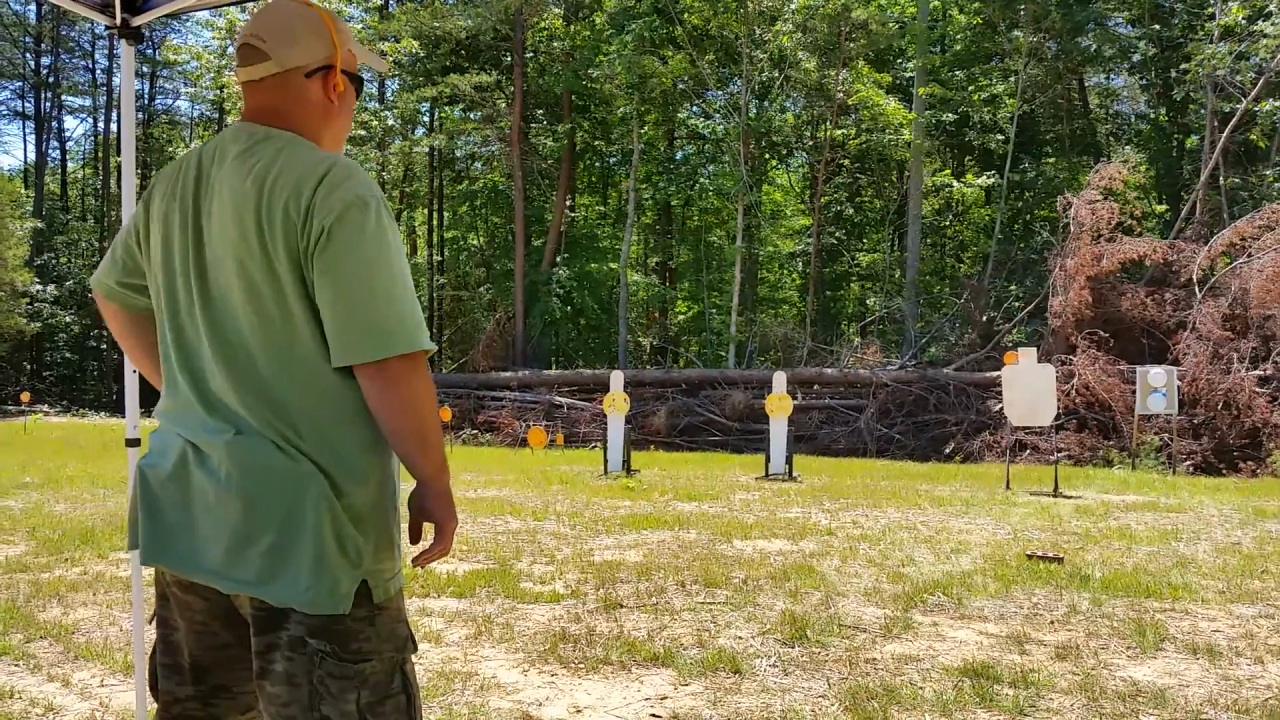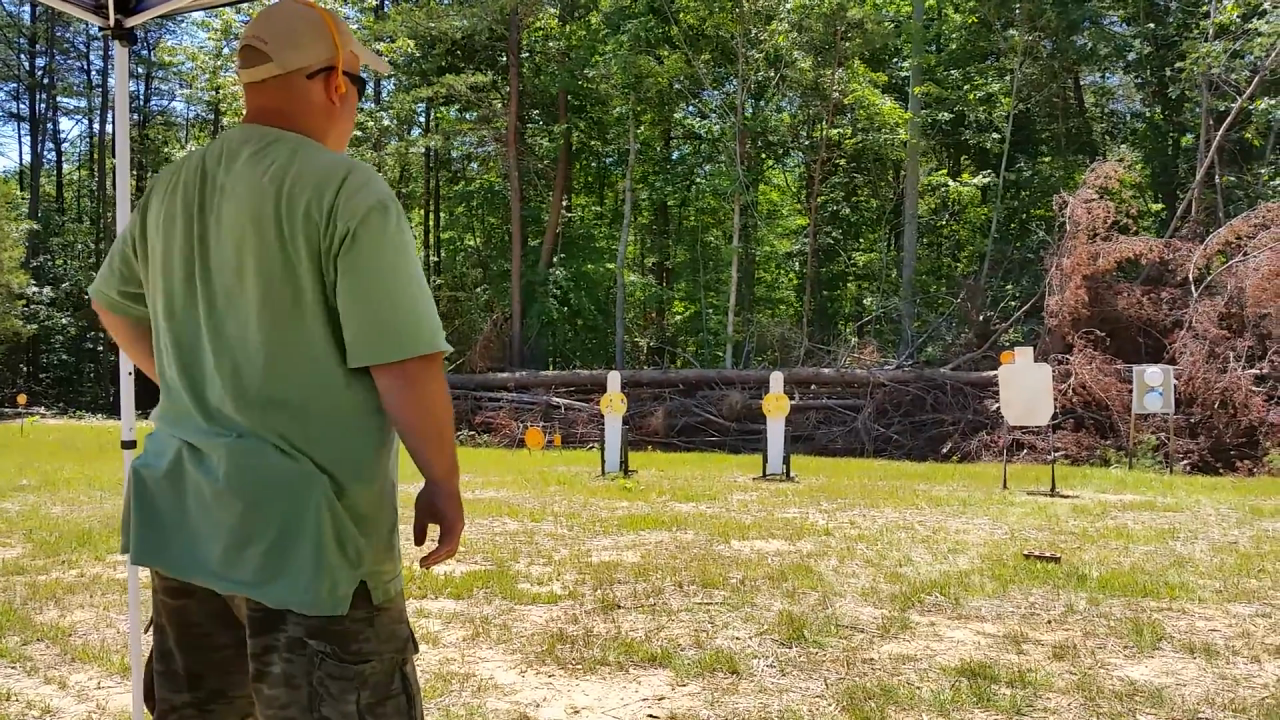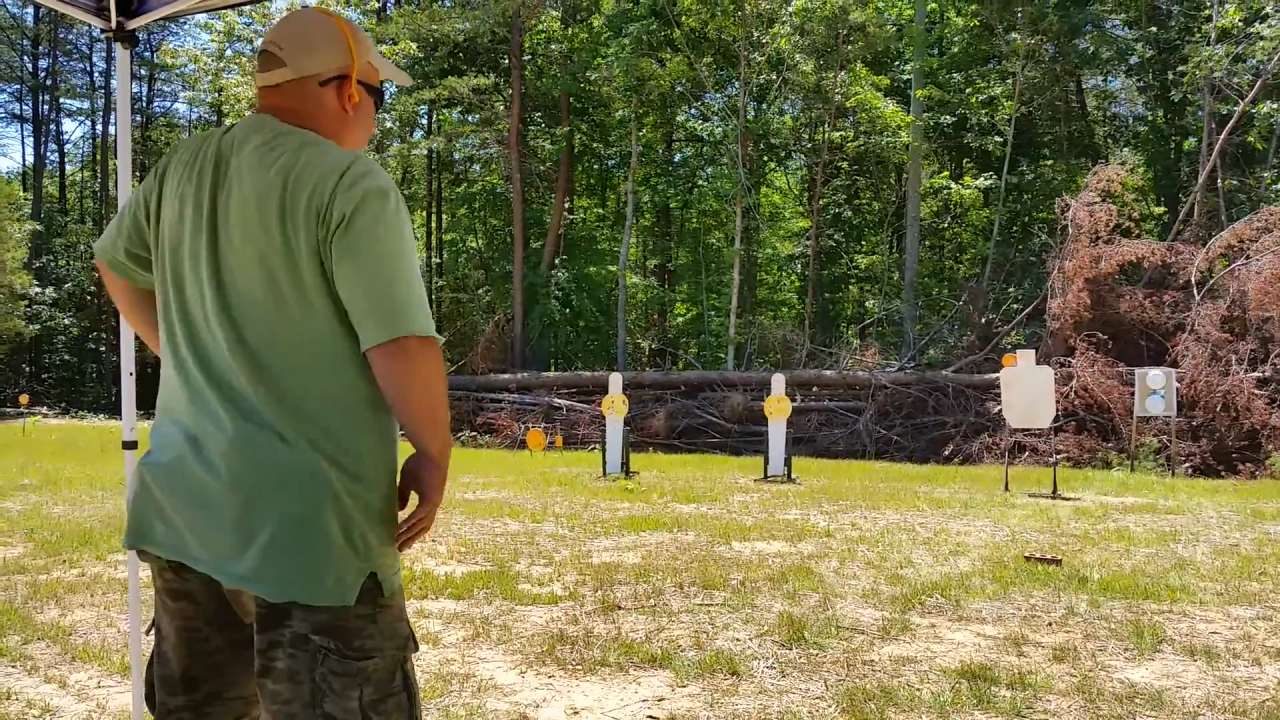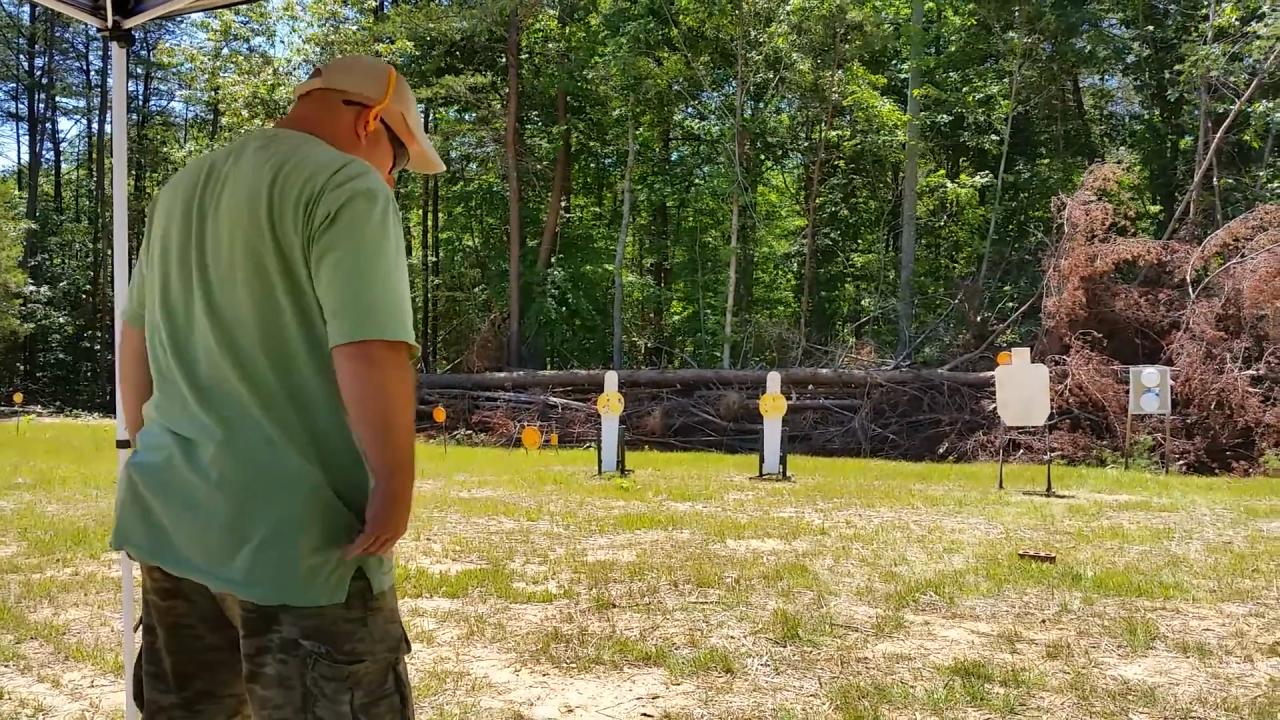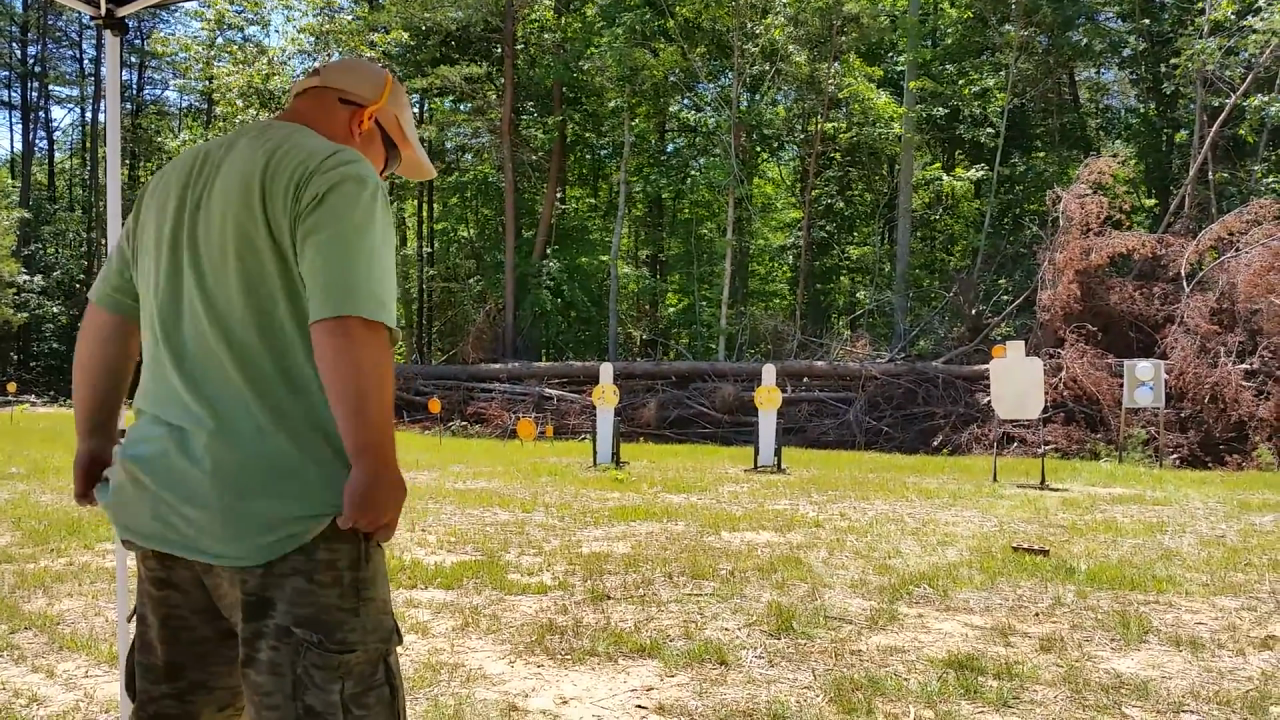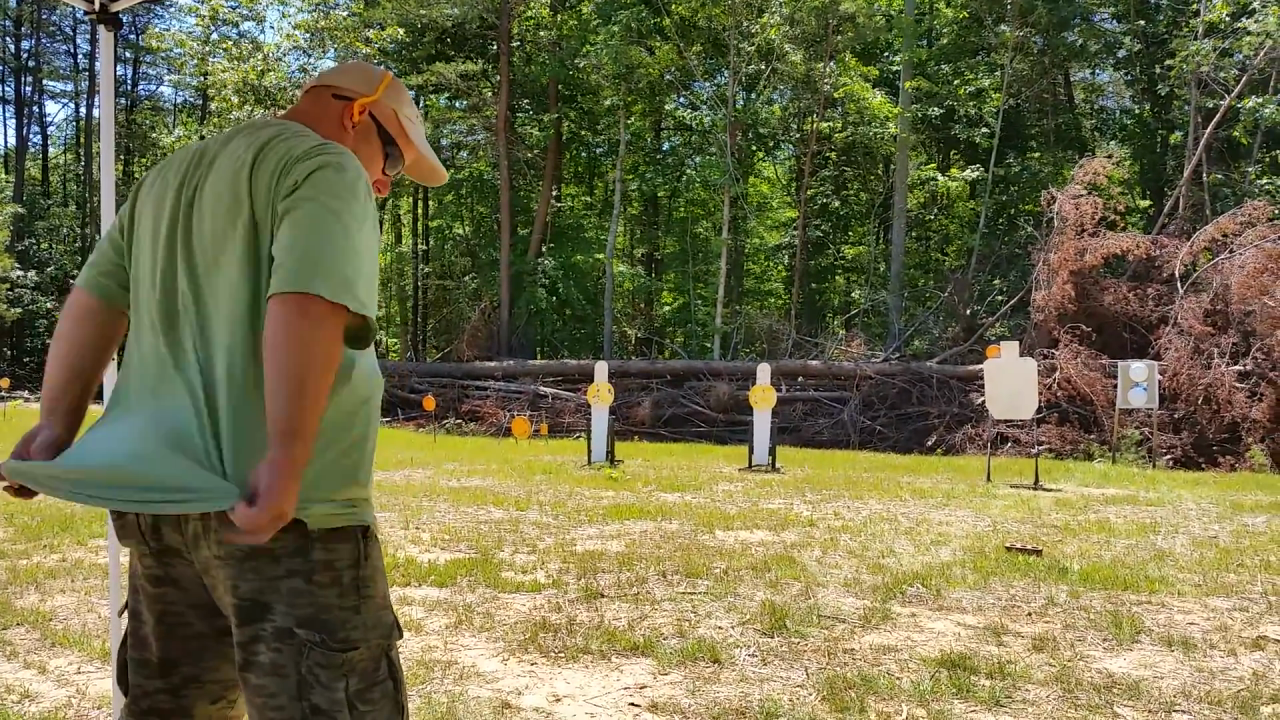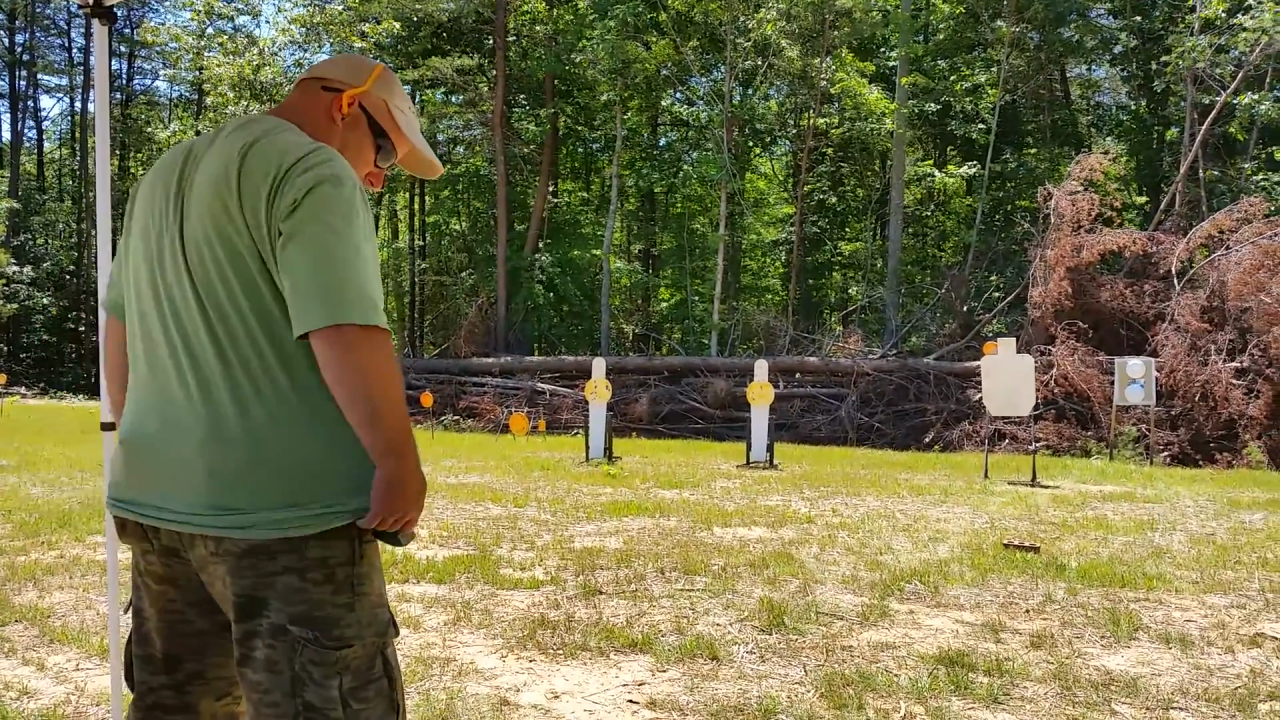
dt=0.3s
person 1, frame 1
left shoulder: (172, 185)
right shoulder: (333, 188)
left elbow: (114, 292)
right elbow: (388, 361)
right wrist: (434, 483)
left hip: (188, 514)
right hip: (307, 527)
person 1, frame 2
left shoulder: (172, 186)
right shoulder: (346, 190)
left elbow: (115, 302)
right elbow: (405, 361)
right wrist: (443, 483)
left hip: (183, 517)
right hip: (306, 529)
person 1, frame 3
left shoulder: (182, 168)
right shoulder: (350, 183)
left elbow: (118, 264)
right elbow: (402, 343)
right wrist: (433, 453)
left hip: (182, 505)
right hip: (307, 519)
person 1, frame 4
left shoulder: (185, 186)
right shoulder: (346, 187)
left elbow: (138, 332)
right elbow: (371, 349)
left wrist: (150, 449)
right wrist: (394, 485)
left hip: (172, 509)
right hip: (294, 526)
person 1, frame 5
left shoulder: (177, 177)
right shoulder: (335, 174)
left elbow: (110, 309)
right elbow: (350, 330)
left wrist: (96, 434)
right wrist: (377, 470)
left hip: (166, 494)
right hip: (285, 506)
person 1, frame 6
left shoulder: (173, 173)
right shoulder: (324, 169)
left elbow: (95, 300)
right elbow: (308, 310)
left wrist: (57, 422)
right wrist: (288, 468)
left hip: (155, 492)
right hip: (271, 506)
person 1, frame 7
left shoulder: (167, 173)
right shoulder: (312, 174)
left elbow: (122, 321)
right elbow: (346, 335)
left wrist: (145, 445)
right wrist: (399, 463)
left hip: (156, 492)
right hip: (279, 503)
